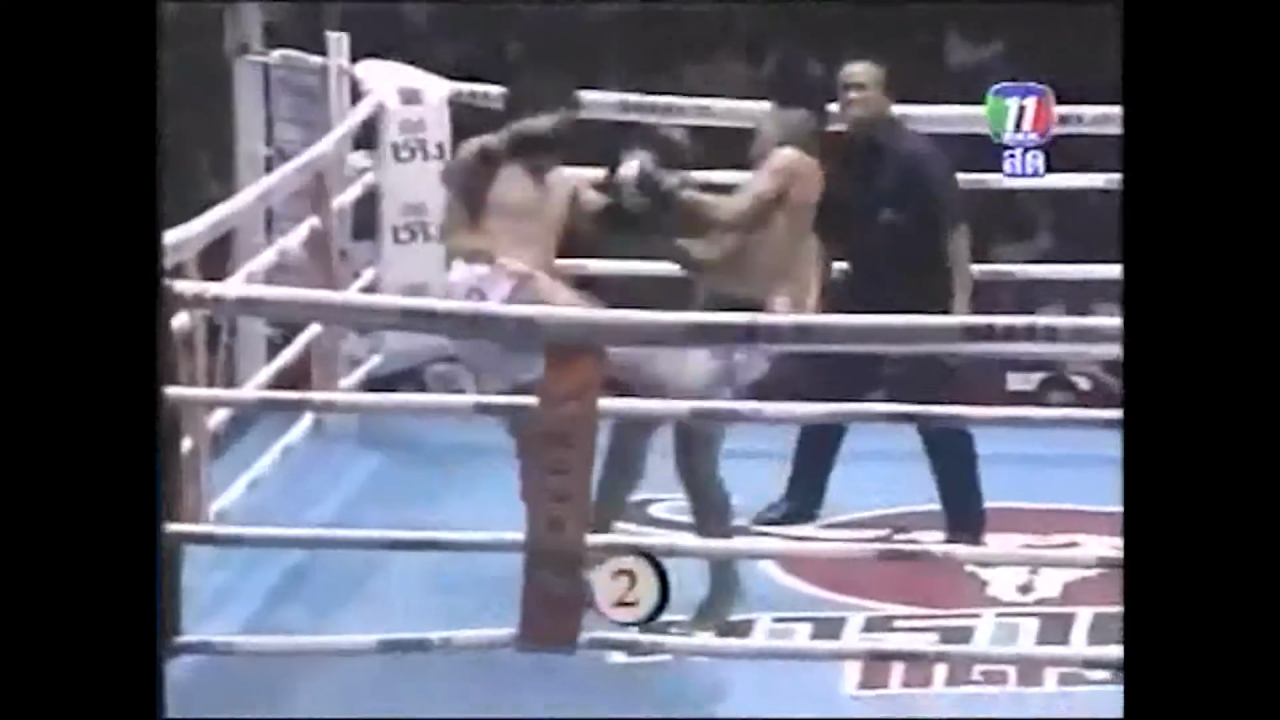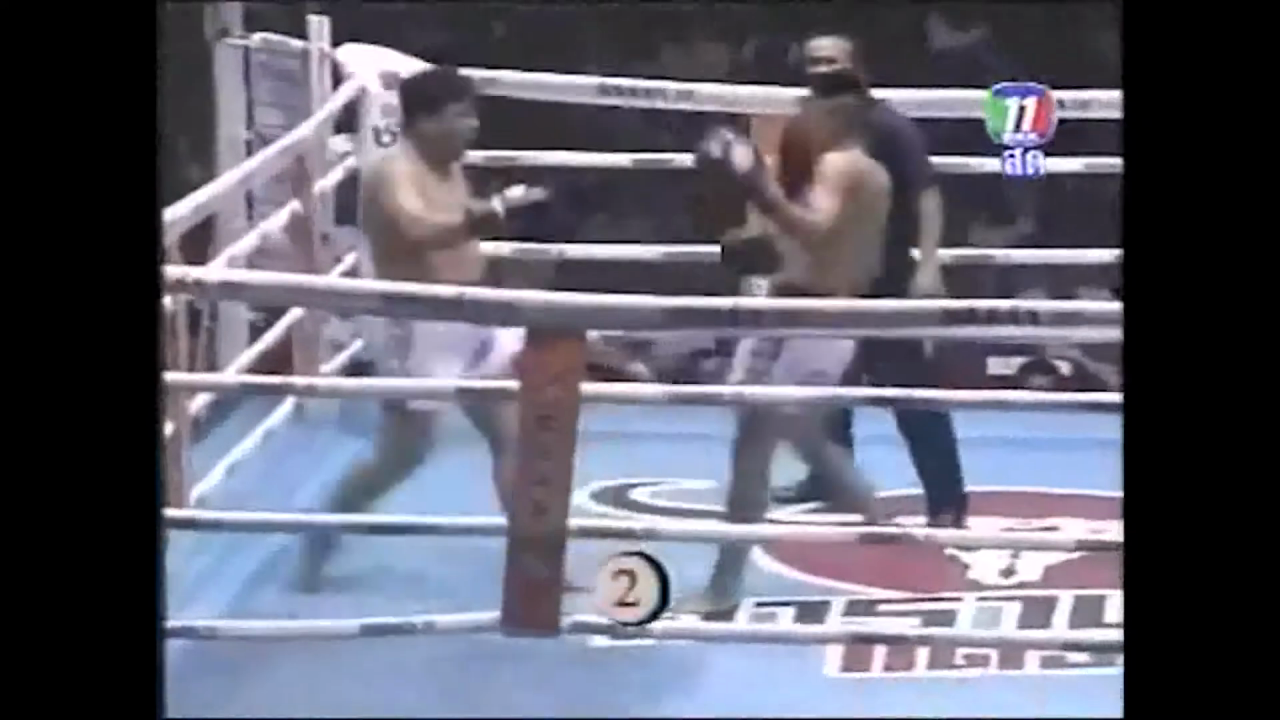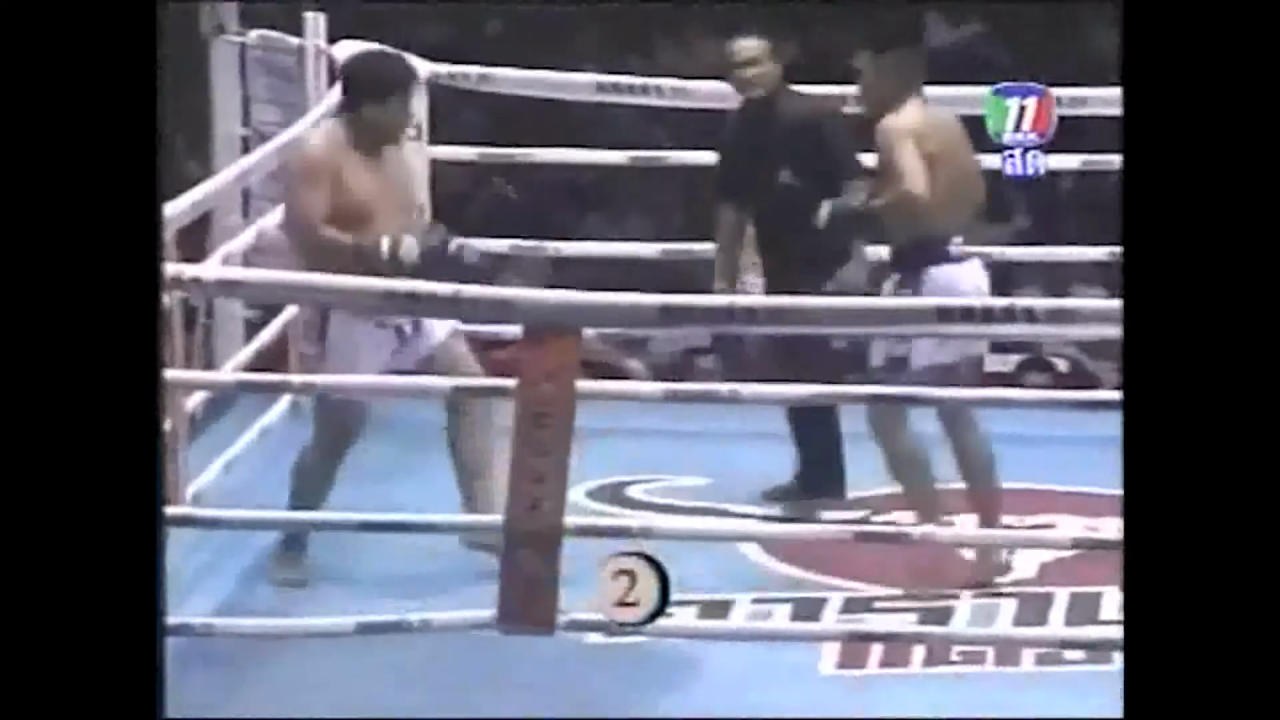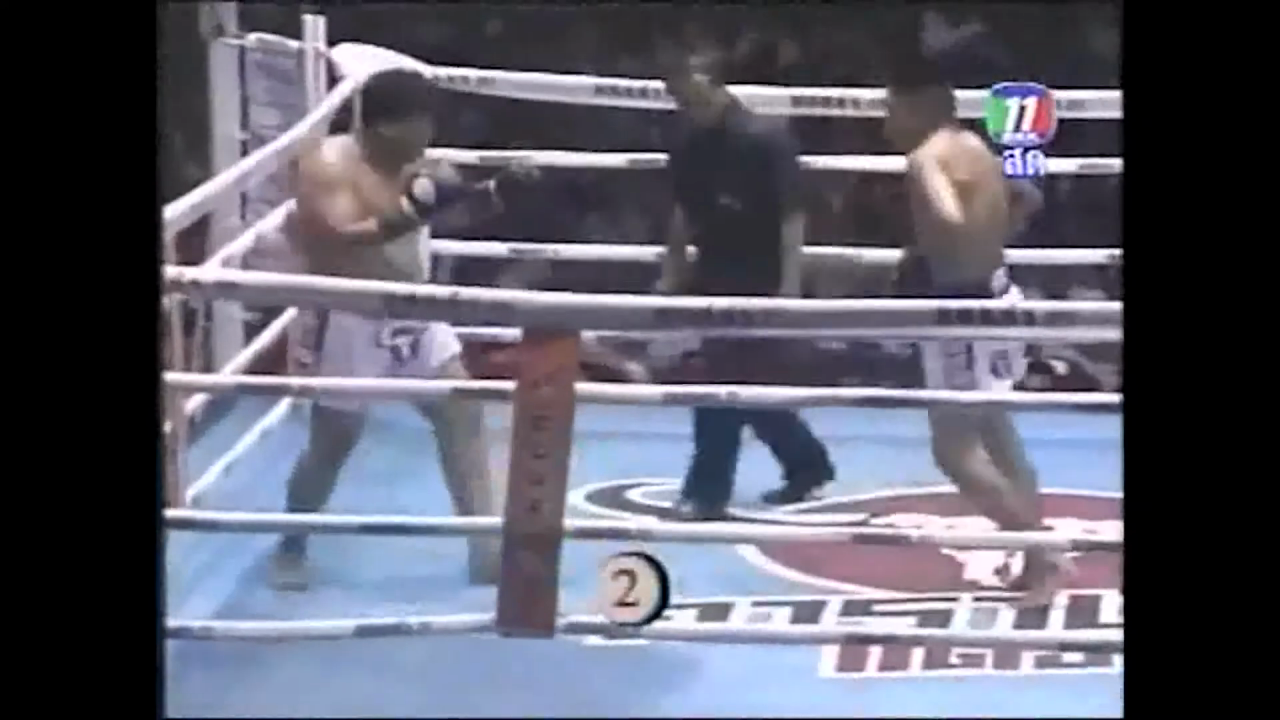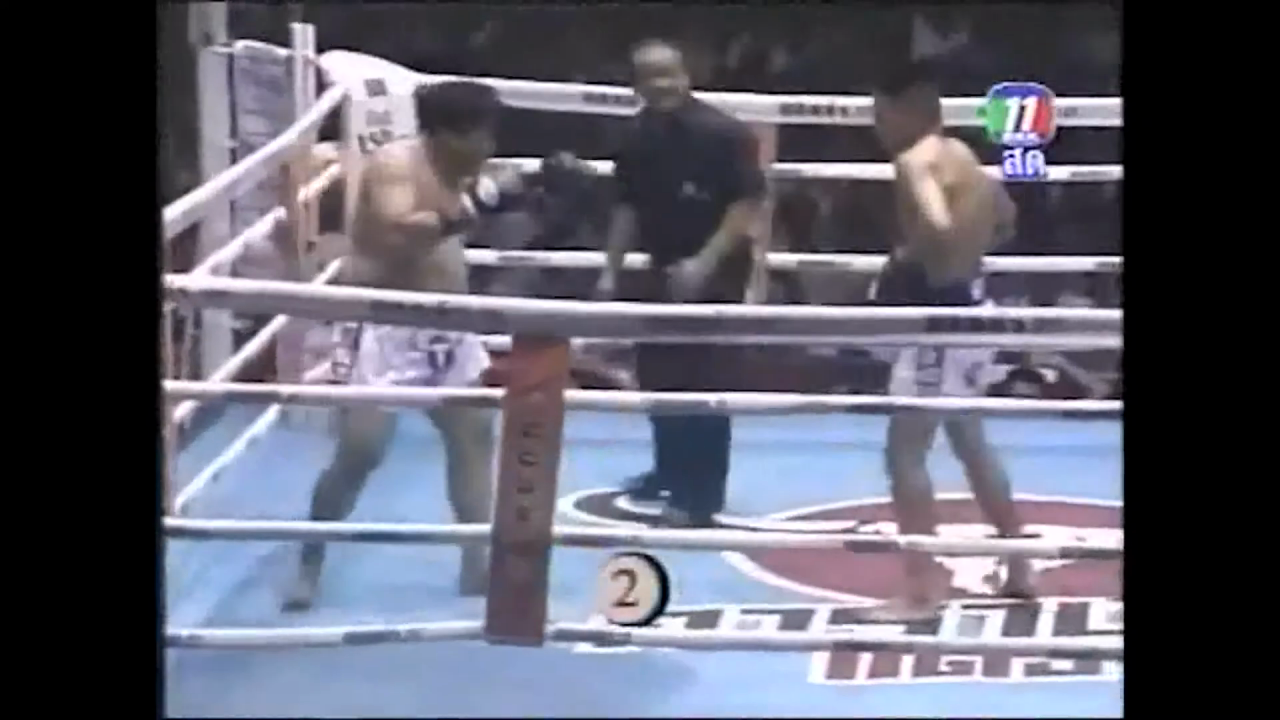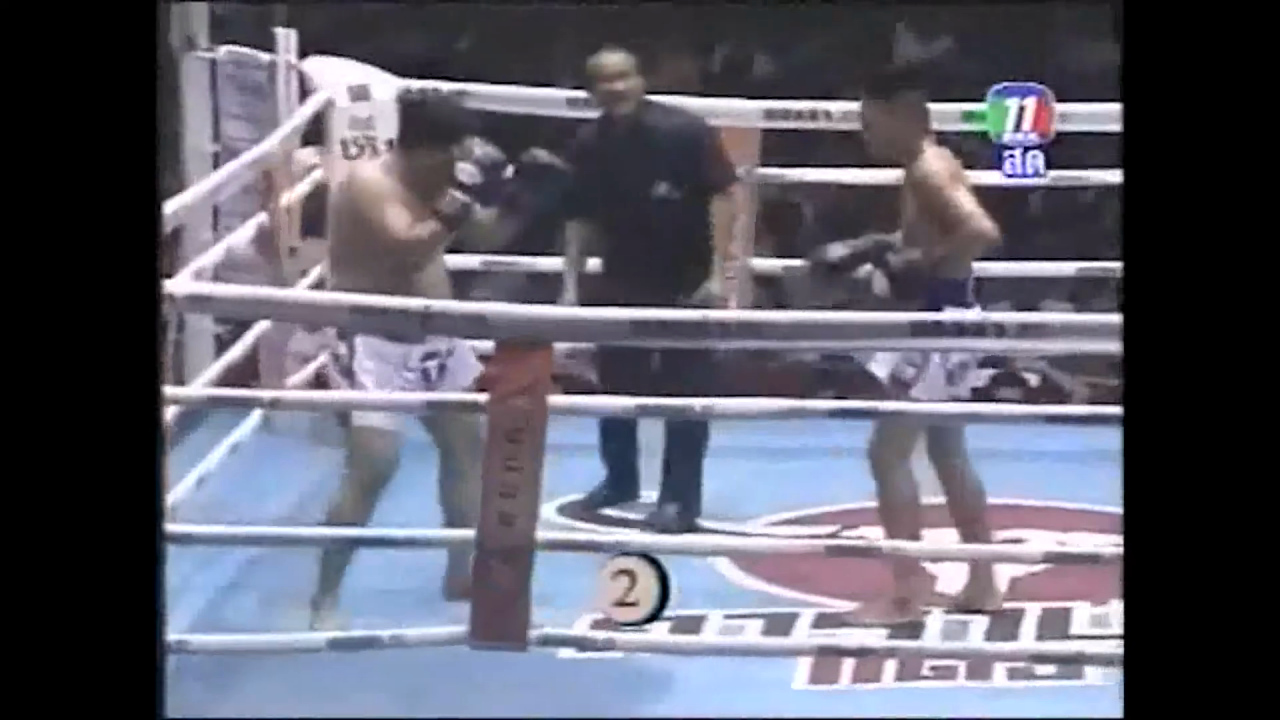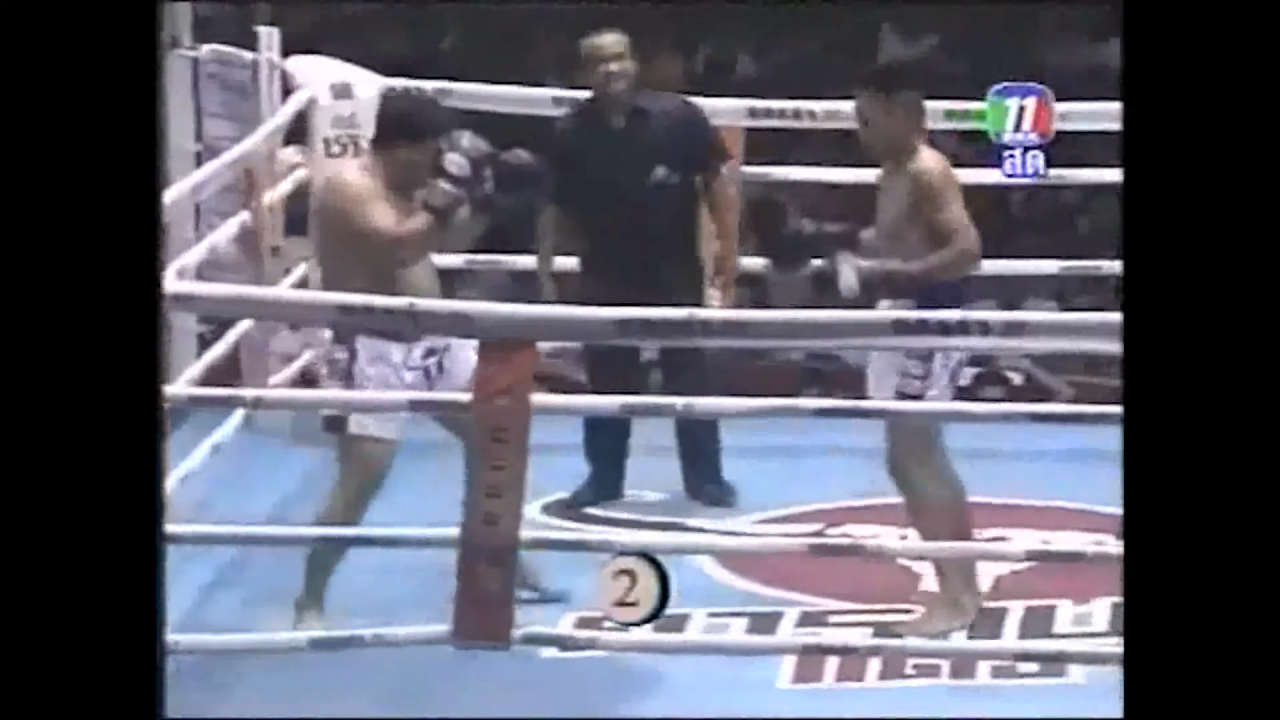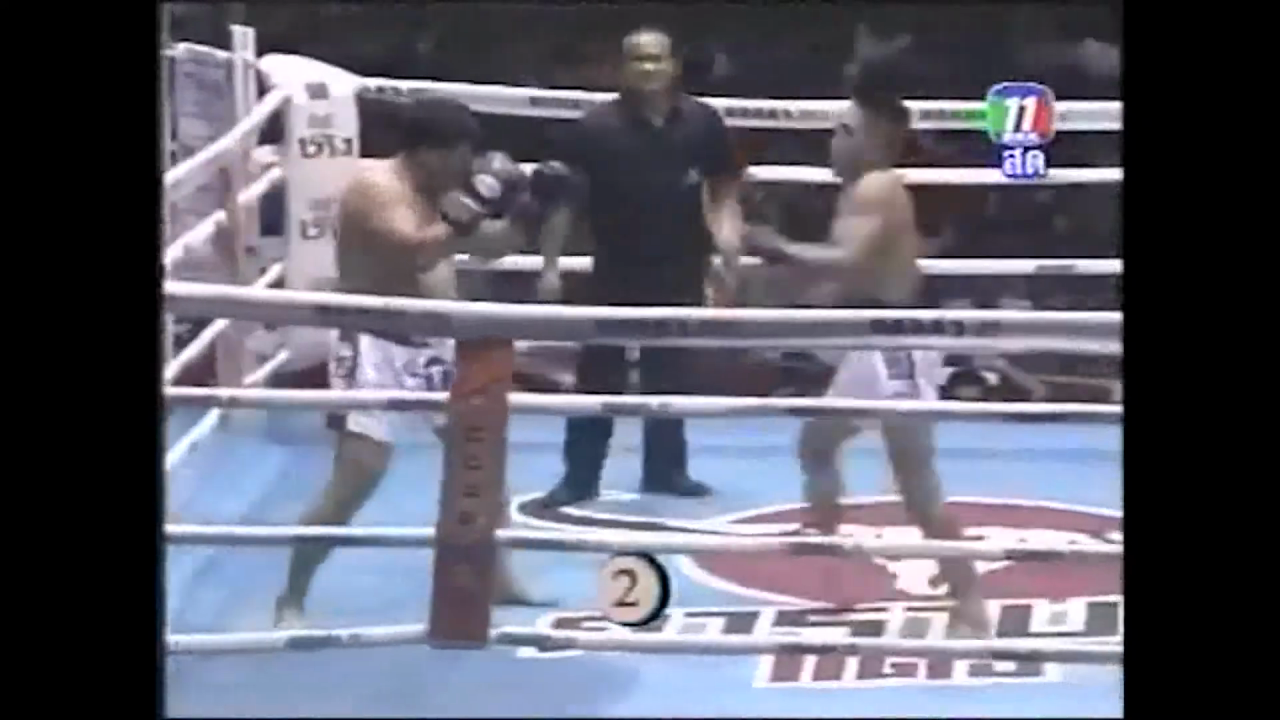
dt=0.3s
person 1, frame 1
left shoulder: (791, 162)
right shoulder: (791, 178)
left elbow: (730, 217)
left wrist: (663, 188)
right hip: (717, 320)
left knee: (696, 460)
right knee: (632, 428)
left ankle: (722, 588)
person 1, frame 2
left shoulder: (838, 166)
right shoulder: (876, 177)
left elbow: (817, 227)
left wrist: (756, 183)
left knee: (751, 449)
right knee: (810, 439)
left ankle: (724, 587)
person 1, frame 3
left shoulder: (895, 125)
right shoulder: (946, 121)
left elbow: (915, 196)
right elbow: (975, 196)
left wrist: (869, 206)
left hip: (926, 276)
right hip: (963, 269)
left knee: (886, 414)
right knee: (960, 415)
right ankle: (990, 546)
person 1, frame 4
left shoulder: (926, 158)
right shoulder: (974, 148)
left elbow: (950, 222)
right elbow: (1027, 202)
left wrist: (917, 260)
right hip: (998, 298)
left knee: (954, 450)
right knee: (997, 434)
left ankle: (1044, 556)
right ankle: (1038, 555)
person 1, frame 5
left shoulder: (914, 161)
right shoulder: (960, 154)
left elbow: (938, 228)
right elbow: (1005, 217)
left wrist: (904, 263)
left hip: (943, 315)
right hip: (970, 307)
left knee: (905, 452)
right knee: (970, 442)
left ankle: (924, 589)
right ankle: (1019, 565)
person 1, frame 6
left shoulder: (929, 170)
right shoulder: (924, 165)
left elbow: (983, 234)
left wrist: (916, 260)
right wrist: (854, 249)
left hip: (940, 319)
right hip: (940, 315)
left knee: (887, 452)
right knee: (949, 455)
left ankle: (905, 592)
right ankle: (981, 583)
person 1, frame 7
left shoulder: (926, 171)
right shoulder: (894, 171)
left elbow: (968, 251)
left wrist: (887, 273)
right wrist: (846, 249)
right hip: (908, 317)
left knee: (908, 460)
right knee: (926, 456)
left ankle: (951, 596)
right ankle: (962, 583)
person 1, frame 8
left shoulder: (876, 189)
right shoulder: (858, 190)
left elbow: (847, 261)
left wrist: (774, 248)
left hip: (894, 342)
left knee: (916, 482)
right knee: (815, 447)
left ankle: (968, 599)
person 2, frame 1
left shoulder: (559, 184)
right shoulder: (487, 163)
left elbow: (614, 215)
right elbow: (462, 172)
right wrist: (515, 136)
left hip: (525, 298)
right hip: (486, 288)
person 2, frame 2
left shoulder: (451, 169)
right shoulder: (390, 172)
right elbow: (419, 234)
right wrist: (498, 208)
left hip: (475, 322)
right hip: (426, 328)
left knee: (513, 435)
right knee: (401, 454)
right ankle: (321, 540)
person 2, frame 3
left shoulder: (390, 148)
right shoulder: (317, 153)
right elbow: (308, 237)
left wrist: (435, 243)
right wrist: (389, 254)
right hip: (350, 316)
left knee: (473, 394)
right knee: (335, 436)
left ankle: (485, 518)
right ankle: (292, 543)
person 2, frame 4
left shoulder: (412, 161)
right shoulder: (328, 165)
left elbow: (449, 204)
right elbow: (338, 242)
left wrist: (495, 187)
right wrist: (410, 210)
left hip: (412, 318)
right hip: (351, 323)
left knee: (463, 421)
right knee: (330, 443)
left ankle: (487, 550)
right ankle: (291, 546)
person 2, frame 5
left shoulder: (464, 174)
right shoulder: (393, 164)
right elbow: (399, 234)
right wrist: (475, 206)
left hip: (446, 327)
right hip: (381, 327)
left knee: (475, 435)
right knee: (360, 452)
left ankle: (479, 564)
right ankle: (310, 558)
person 2, frame 6
left shoulder: (433, 185)
right shoulder: (367, 183)
left elbow: (484, 234)
right elbow: (411, 250)
right wrist: (463, 199)
left hip: (435, 340)
right hip: (376, 346)
left knee: (467, 446)
right knee: (370, 471)
left ankle: (462, 571)
right ankle: (325, 597)
person 2, frame 7
left shoulder: (413, 182)
right shoulder: (348, 186)
left elbow: (453, 237)
right elbow: (397, 246)
left wrist: (486, 193)
right wrist: (448, 192)
left hip: (433, 337)
right hip: (373, 348)
right knee: (362, 478)
right ankle: (311, 601)
person 2, frame 8
left shoulder: (441, 187)
right shoulder: (376, 187)
left elbow: (494, 246)
right elbow: (417, 252)
left wrist: (521, 207)
right wrist: (471, 208)
left hip: (439, 346)
right hip: (378, 349)
right knee: (356, 479)
left ankle: (493, 574)
right ankle: (292, 598)
person 3, frame 1
left shoulder: (917, 155)
right shoulder: (839, 160)
left elbow: (955, 229)
right elbow: (826, 236)
left wrist: (961, 304)
left hip: (920, 301)
right hip: (862, 295)
left knee: (937, 414)
right knee: (822, 390)
left ankle: (965, 521)
right ankle: (801, 499)
person 3, frame 2
left shoulder: (887, 127)
left elbow: (926, 192)
left wrist: (928, 266)
left hip: (883, 276)
left knee: (910, 390)
left ankle: (948, 500)
right ankle: (830, 476)
person 3, frame 3
left shoulder: (814, 116)
right shoulder: (738, 131)
left elbow: (855, 184)
right elbow: (731, 208)
left wrist: (855, 257)
right wrist: (725, 274)
left hip: (824, 262)
right hip: (781, 264)
left knee: (807, 367)
right knee: (793, 366)
left ankle: (822, 476)
right ankle: (819, 475)
person 3, frame 4
left shoulder: (762, 139)
right shoulder: (687, 145)
left elbow: (792, 217)
left wrist: (789, 290)
right wrist: (671, 268)
left hip: (757, 280)
right hip: (714, 273)
left ankle: (706, 493)
right ankle: (808, 465)
person 3, frame 5
left shoulder: (723, 132)
right shoulder: (637, 138)
left elbow: (748, 203)
right elbow: (628, 209)
left wrist: (704, 264)
right wrist: (611, 269)
left hip: (714, 275)
right hip: (664, 270)
left knee: (702, 384)
right knee: (655, 374)
left ankle: (697, 496)
right ankle: (671, 469)
person 3, frame 6
left shoulder: (683, 131)
right shoulder: (589, 147)
left elbow: (724, 198)
right elbow: (581, 220)
left wrist: (722, 272)
right wrist: (571, 284)
left hip: (685, 280)
right hip: (622, 279)
left knee: (683, 388)
right knee: (616, 381)
left ankle: (679, 498)
right ankle: (619, 479)
person 3, frame 7
left shoulder: (679, 116)
right shoulder: (571, 132)
left elbow: (715, 181)
right elbow: (557, 208)
left wrist: (727, 249)
right wrist: (545, 274)
left hip: (675, 269)
right hip: (605, 274)
left knee: (687, 375)
right knee: (606, 378)
left ankle: (705, 476)
right ankle: (604, 477)
person 3, frame 8
left shoulder: (704, 122)
right shoulder: (597, 127)
left elbow: (724, 191)
right elbow: (565, 198)
left wrist: (728, 256)
right wrist: (551, 265)
left hip: (682, 270)
right hip: (617, 271)
left knee: (670, 373)
right knee: (597, 374)
left ankle: (665, 470)
right ankle: (578, 478)
